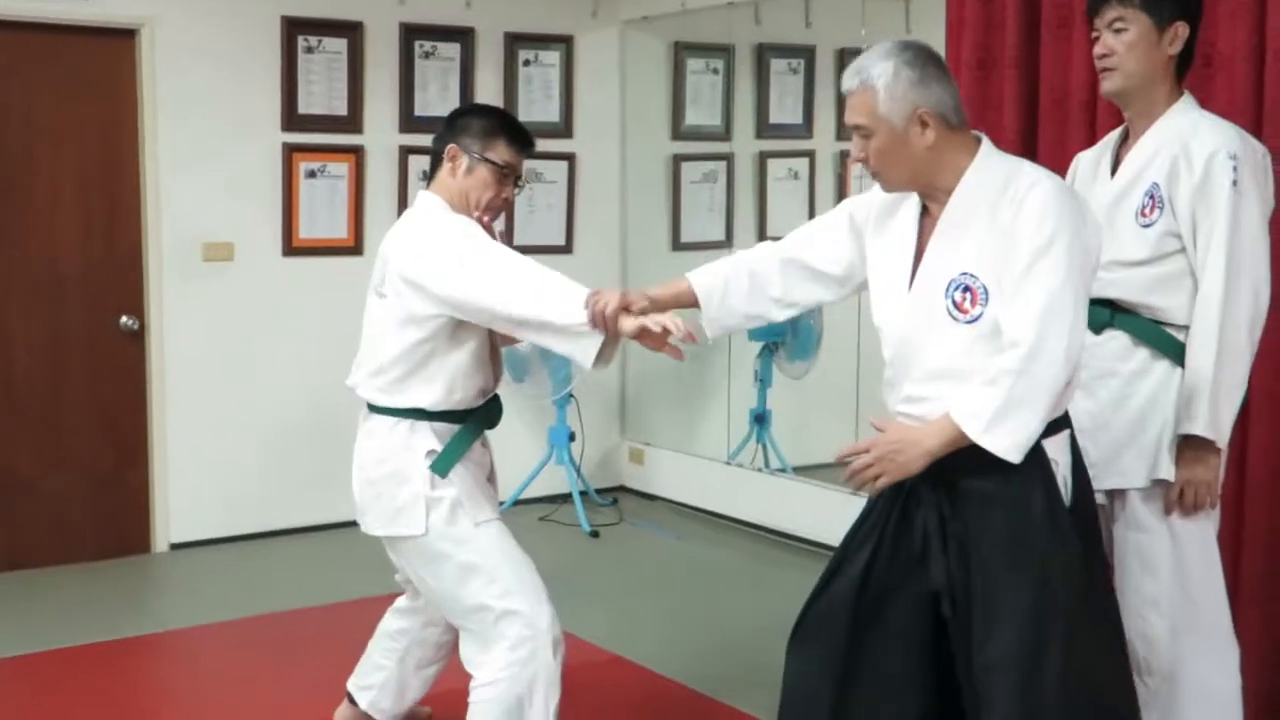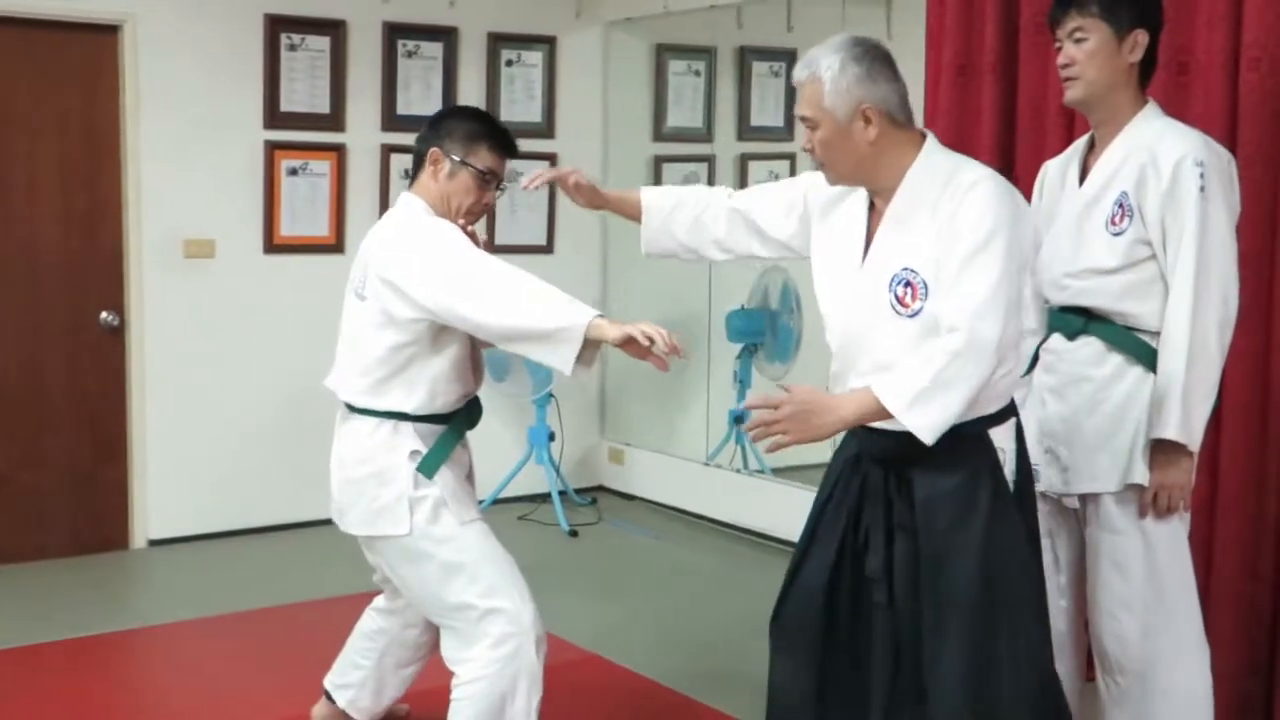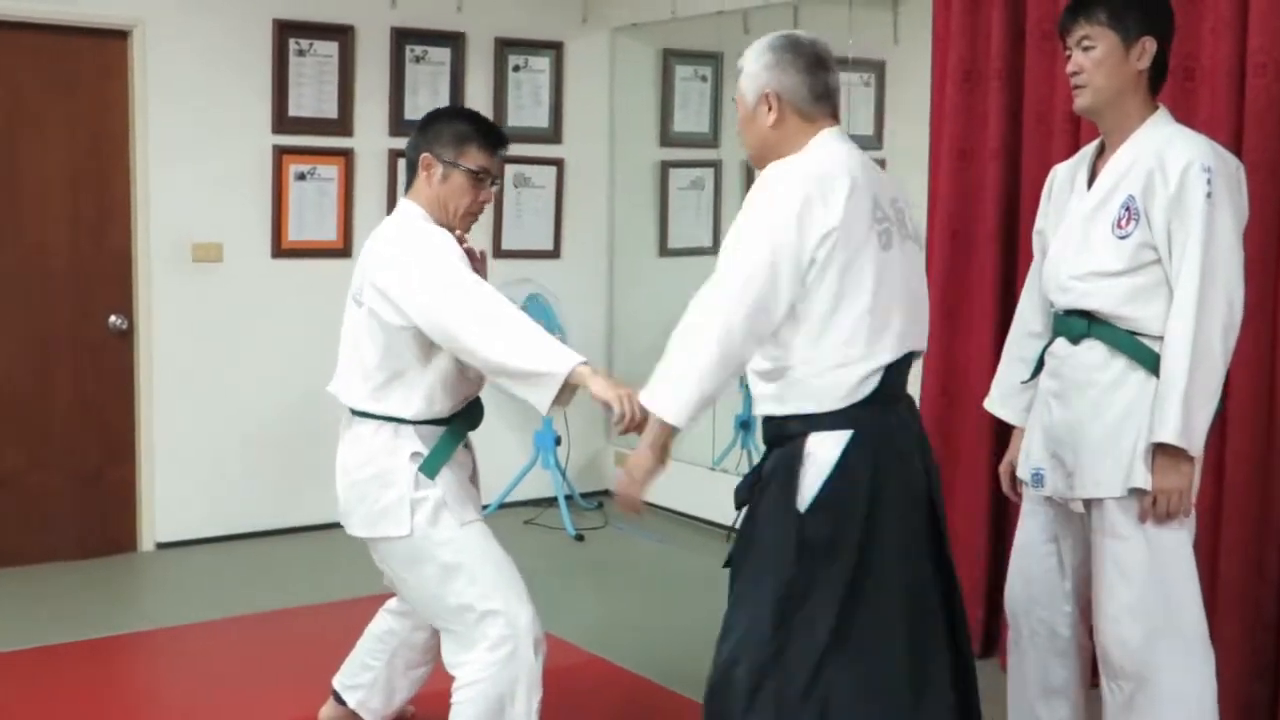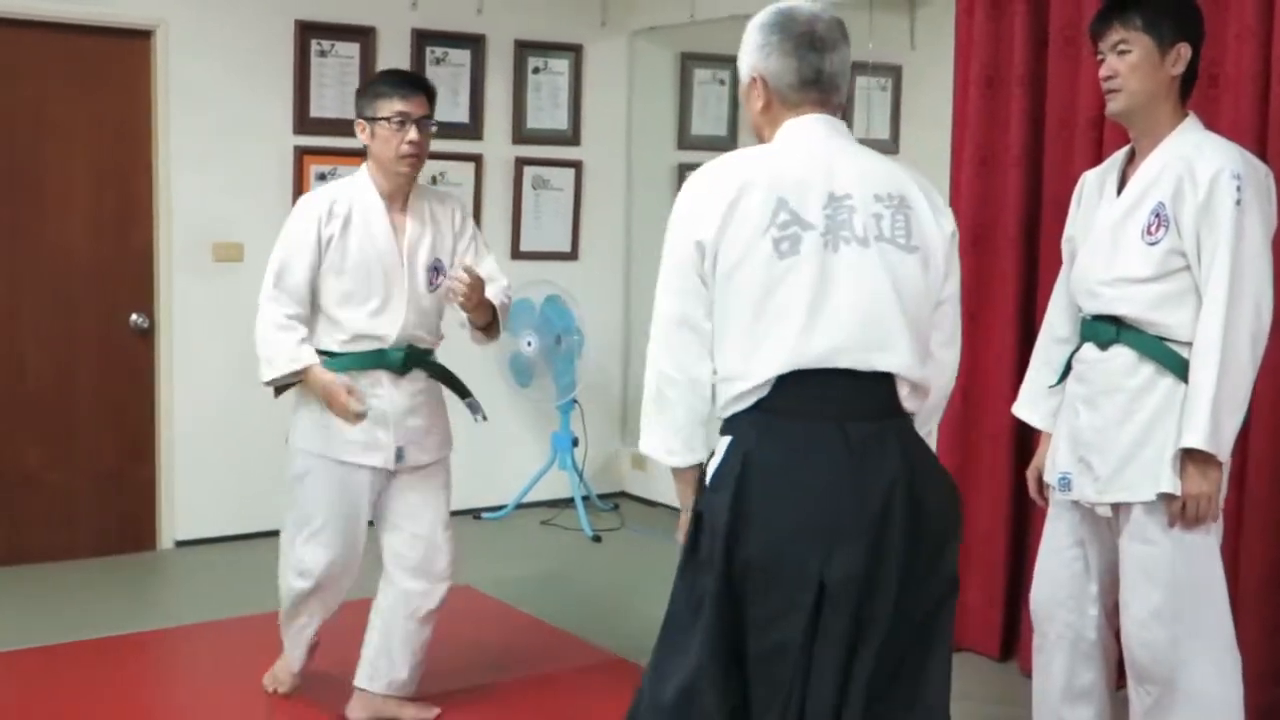
dt=0.7s
person 1, frame 1
left shoulder: (1216, 151)
right shoulder: (1089, 164)
left wrist: (1203, 434)
left hip: (1159, 403)
right hip: (1083, 398)
left knee: (1169, 618)
person 1, frame 2
left shoulder: (1183, 159)
right shoulder: (1057, 172)
left elbow: (1203, 303)
left wrist: (1176, 440)
left hip: (1131, 408)
right hip: (1052, 403)
left knee: (1140, 621)
right knee: (1036, 605)
person 1, frame 3
left shoulder: (1190, 164)
right shoulder: (1066, 176)
left elbow: (1207, 308)
left wrist: (1176, 444)
right wrist: (1020, 423)
left hip: (1135, 414)
right hip: (1062, 409)
left knee: (1142, 626)
right knee: (1036, 607)
person 1, frame 4
left shoulder: (1219, 171)
right shoulder: (1095, 183)
left wrist: (1204, 450)
right wrist: (1046, 429)
left hip: (1164, 419)
right hip: (1087, 419)
left knee: (1168, 632)
right knee: (1062, 614)
person 2, frame 1
left shoulder: (1037, 205)
right shoulder: (881, 209)
left elbow: (1039, 359)
right elbow: (780, 269)
left wrist: (931, 439)
right wrist: (653, 299)
left hip: (1015, 484)
right hip: (922, 481)
right knee: (846, 651)
person 2, frame 2
left shoulder: (979, 202)
right shoulder: (830, 198)
left elbow: (967, 348)
right elbow: (726, 216)
left wrist: (842, 407)
right wrist: (604, 198)
left hip: (960, 471)
right hip: (873, 464)
right knee: (820, 636)
person 2, frame 3
left shoulder: (796, 184)
right shoulder: (874, 186)
left elbow: (721, 320)
left wrist: (652, 442)
left hip: (829, 455)
right hip: (883, 441)
person 2, frame 4
left shoulder: (722, 185)
right shoulder: (916, 196)
left elbow: (681, 347)
right elbow: (938, 357)
left wrist: (689, 477)
left hip: (771, 466)
right hip: (888, 466)
person 3, frame 1
left shoulder: (436, 237)
right shoulder: (433, 238)
left elbow: (507, 321)
right elbow: (517, 286)
right wrist: (617, 318)
left hip: (419, 456)
right hip: (423, 464)
left knee: (437, 597)
right knee: (521, 627)
person 3, frame 2
left shoulder: (408, 237)
right shoulder: (414, 240)
left elbow: (473, 312)
right elbow: (498, 297)
left wrist: (471, 261)
right wrist: (602, 327)
left hip: (397, 457)
right hip: (402, 467)
left knee: (416, 595)
right knee: (504, 625)
person 3, frame 3
left shoulder: (412, 245)
right shoulder: (413, 249)
left elbow: (461, 329)
right elbow: (480, 325)
left wrist: (473, 282)
right wrist: (587, 376)
left hip: (405, 461)
right hip: (403, 470)
left knee: (429, 599)
right knee: (502, 629)
person 3, frame 4
left shoulder: (449, 213)
right shoulder: (324, 209)
left elbow: (493, 300)
right elbow: (277, 305)
left wrist: (480, 305)
right wrist: (316, 377)
left hip: (418, 401)
right hip: (338, 403)
left knee: (425, 558)
right knee: (322, 554)
right ankle: (296, 647)
